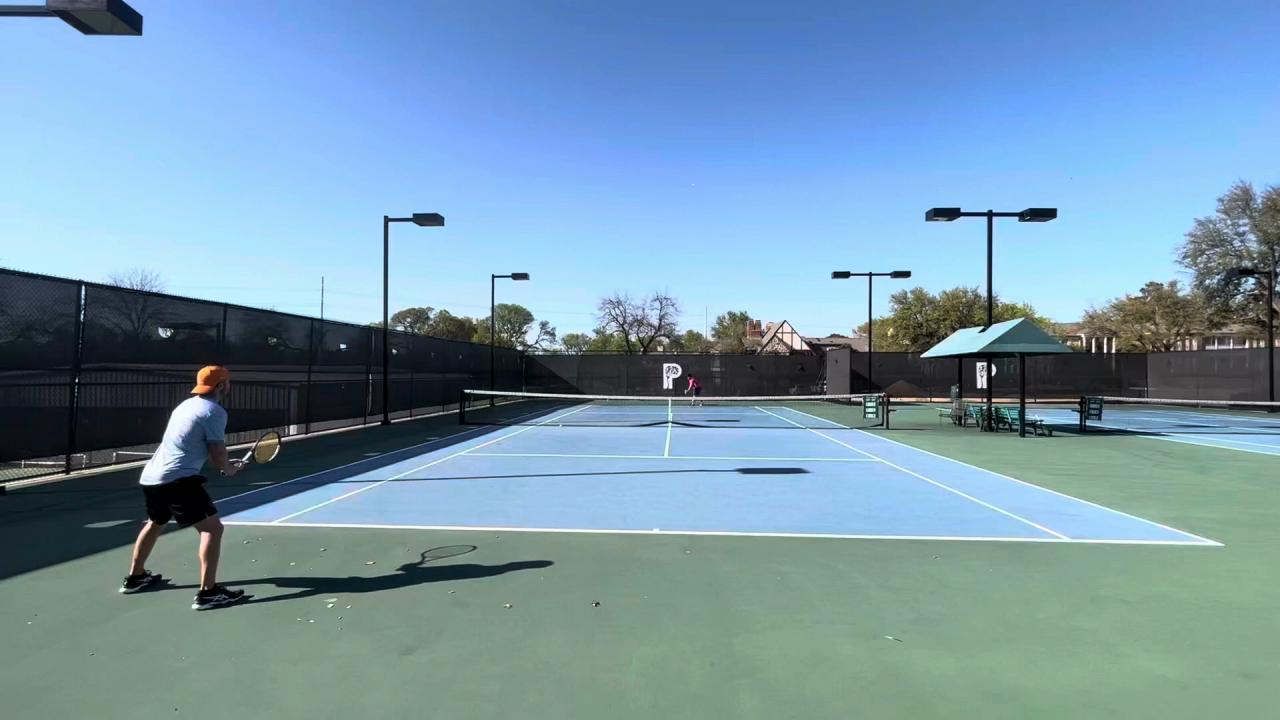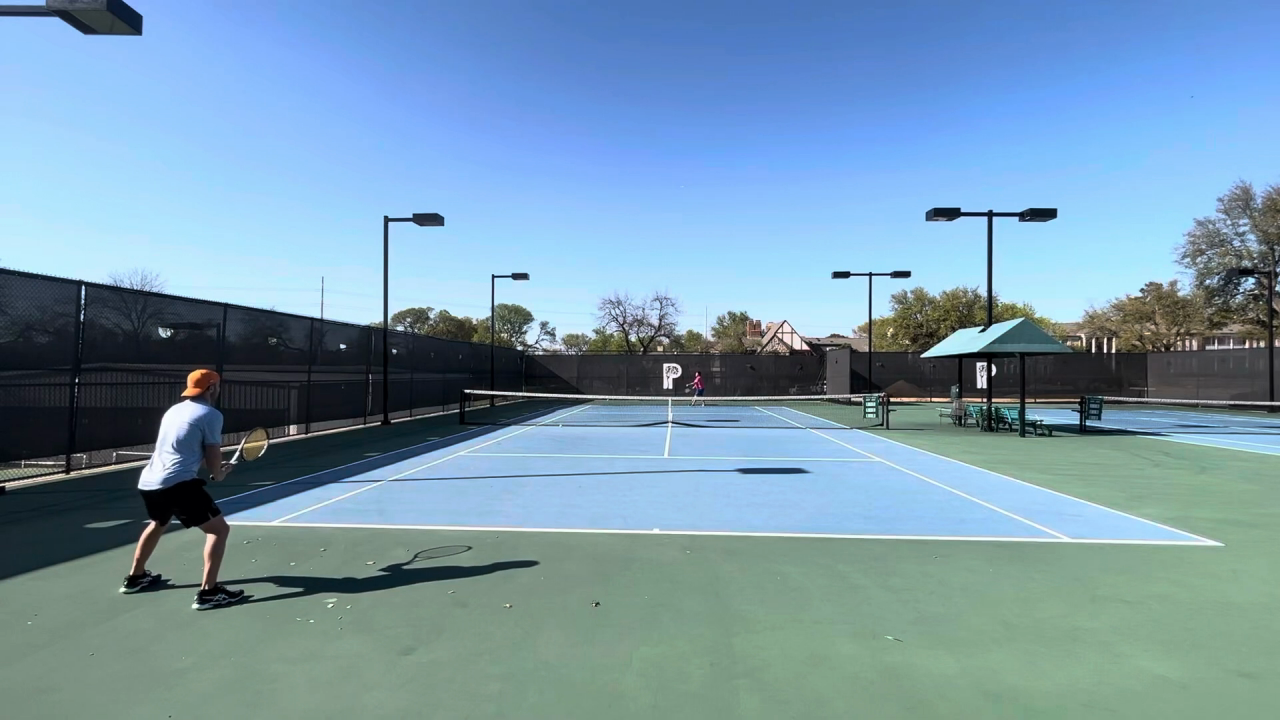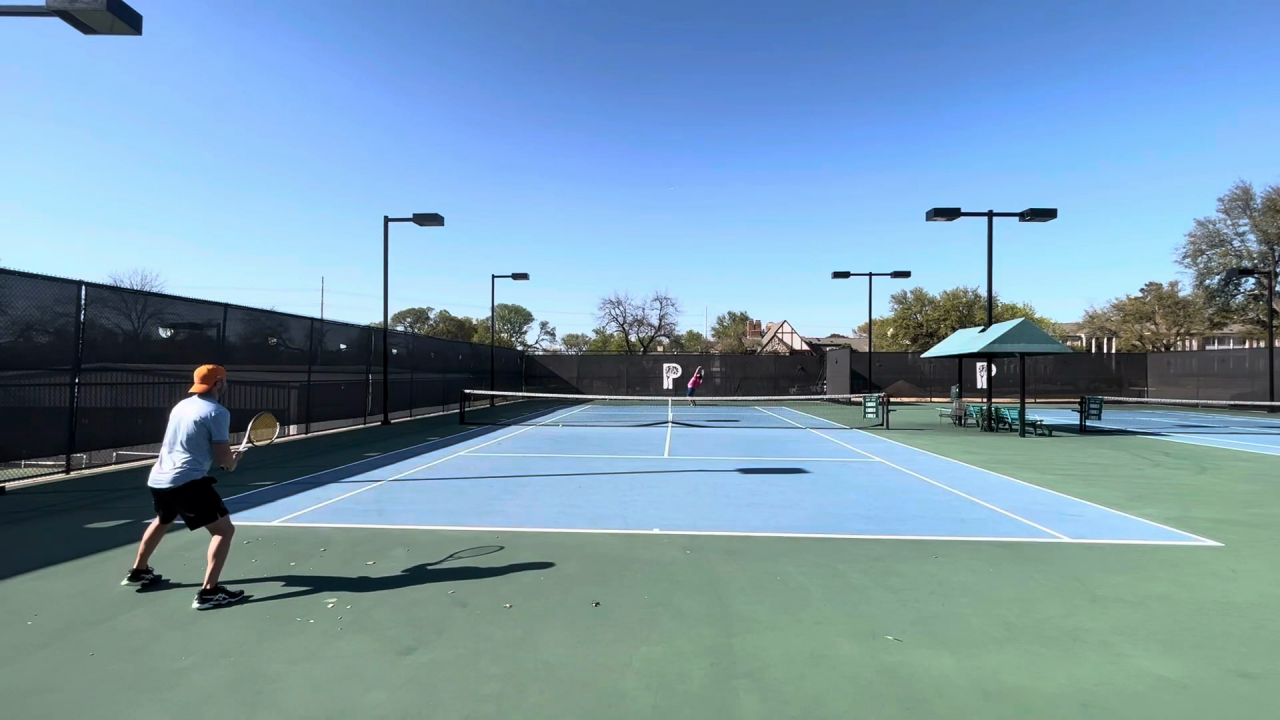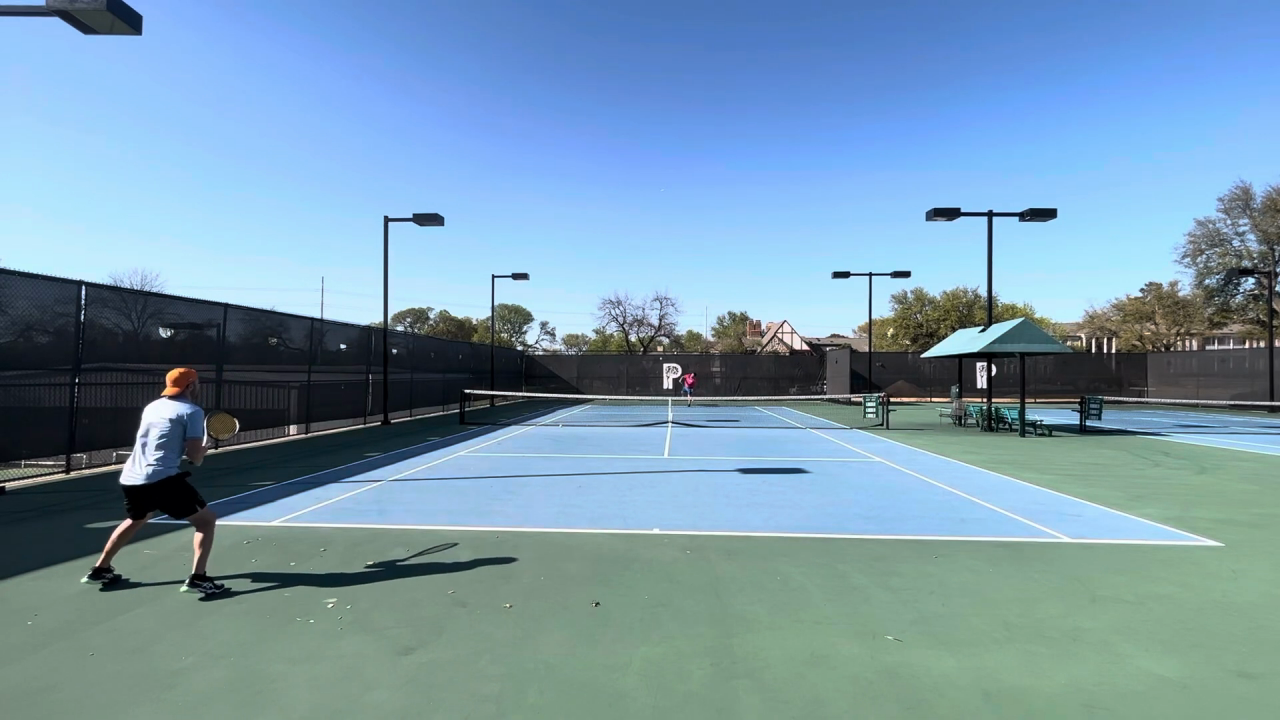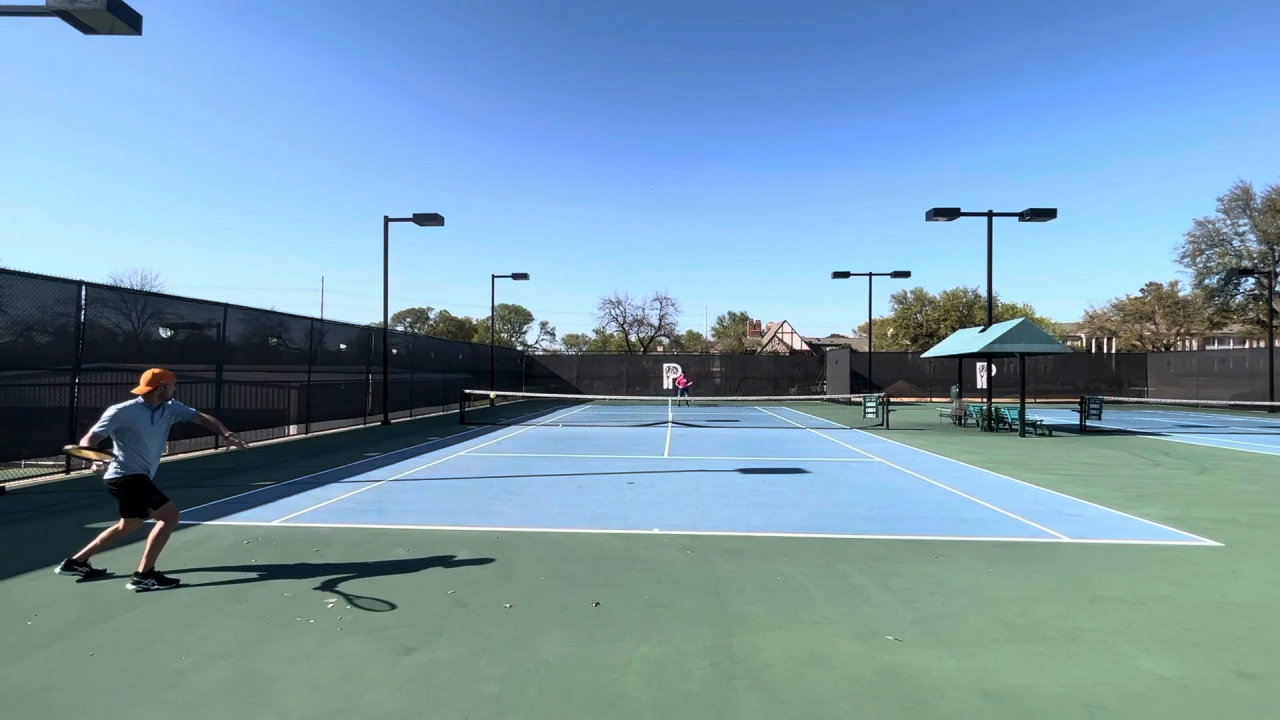
dt=0.7s
person 1, frame 1
left shoulder: (187, 405)
right shoulder: (215, 411)
right elbow: (218, 455)
left wrist: (226, 463)
right wrist: (229, 468)
left hip: (151, 476)
right hip: (177, 479)
left knee: (155, 524)
right knee: (213, 528)
left ankle: (135, 577)
right ankle: (208, 593)
person 1, frame 2
left shoulder: (175, 410)
right shoulder: (211, 415)
right elbow: (212, 456)
left wrist: (214, 465)
right wrist: (218, 474)
left hip: (148, 481)
right hip: (177, 482)
left knee: (157, 524)
right knee: (219, 529)
left ankle: (136, 577)
right ankle: (208, 592)
person 1, frame 3
left shoulder: (181, 406)
right shoulder: (217, 412)
right elbow: (222, 456)
left wrist: (225, 457)
right wrist: (232, 462)
left hip: (158, 479)
right hip: (187, 481)
left knee: (163, 520)
right knee: (223, 530)
left ankle: (139, 570)
right ankle: (209, 592)
person 1, frame 4
left shoulder: (152, 407)
right shoulder: (192, 411)
right elbow: (194, 454)
left wrist: (188, 451)
right wrist: (201, 453)
left hip: (130, 478)
right hip: (162, 479)
left knee: (136, 521)
right knee: (206, 520)
left ankle: (100, 570)
right ankle: (198, 577)
person 1, frame 5
left shoulder: (171, 407)
right shoulder: (120, 412)
left elbow: (203, 418)
right elbow: (87, 440)
left wrist: (227, 433)
right wrist: (96, 461)
left hip: (137, 478)
right hip: (126, 478)
left knee: (127, 526)
right knee: (170, 516)
left ankle: (75, 563)
right ankle: (143, 575)
